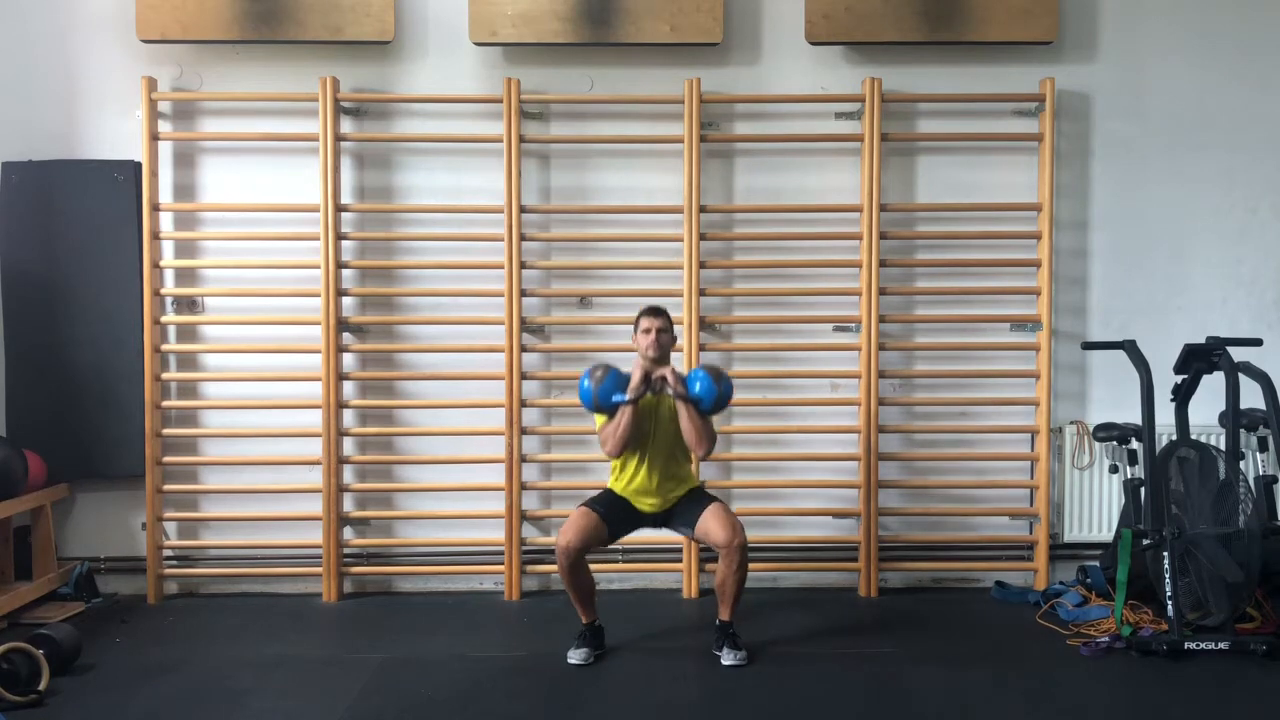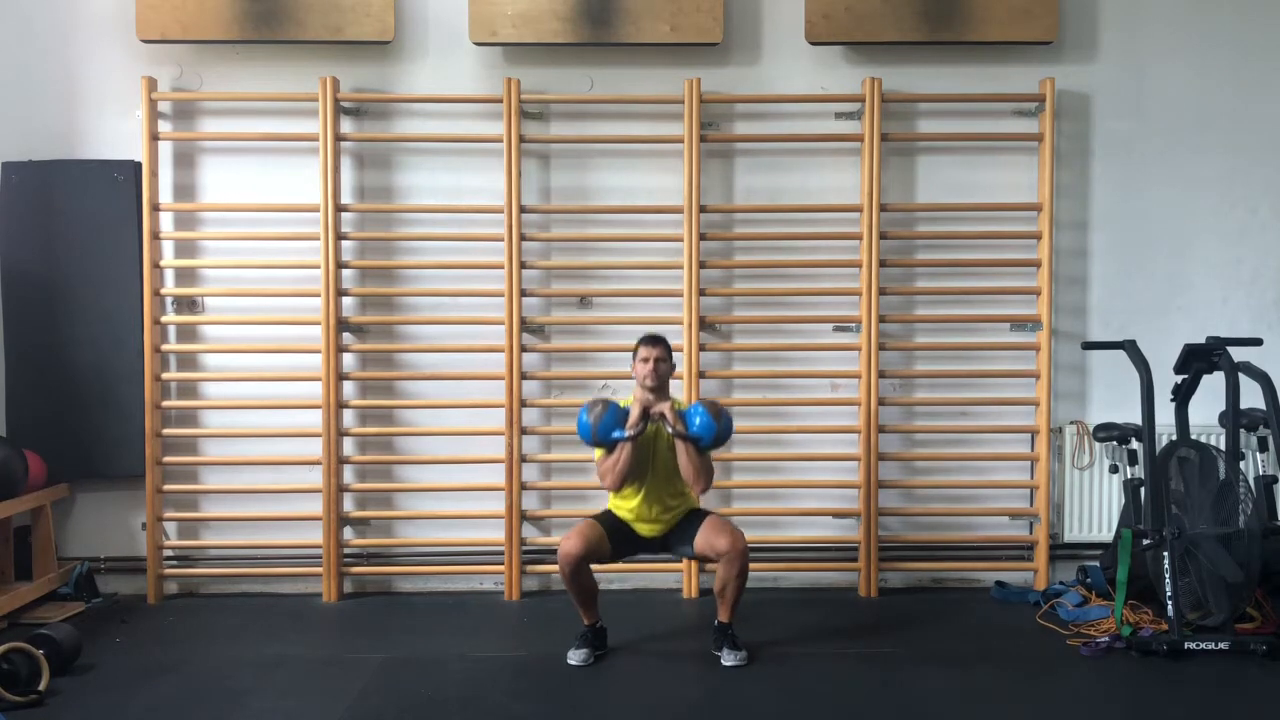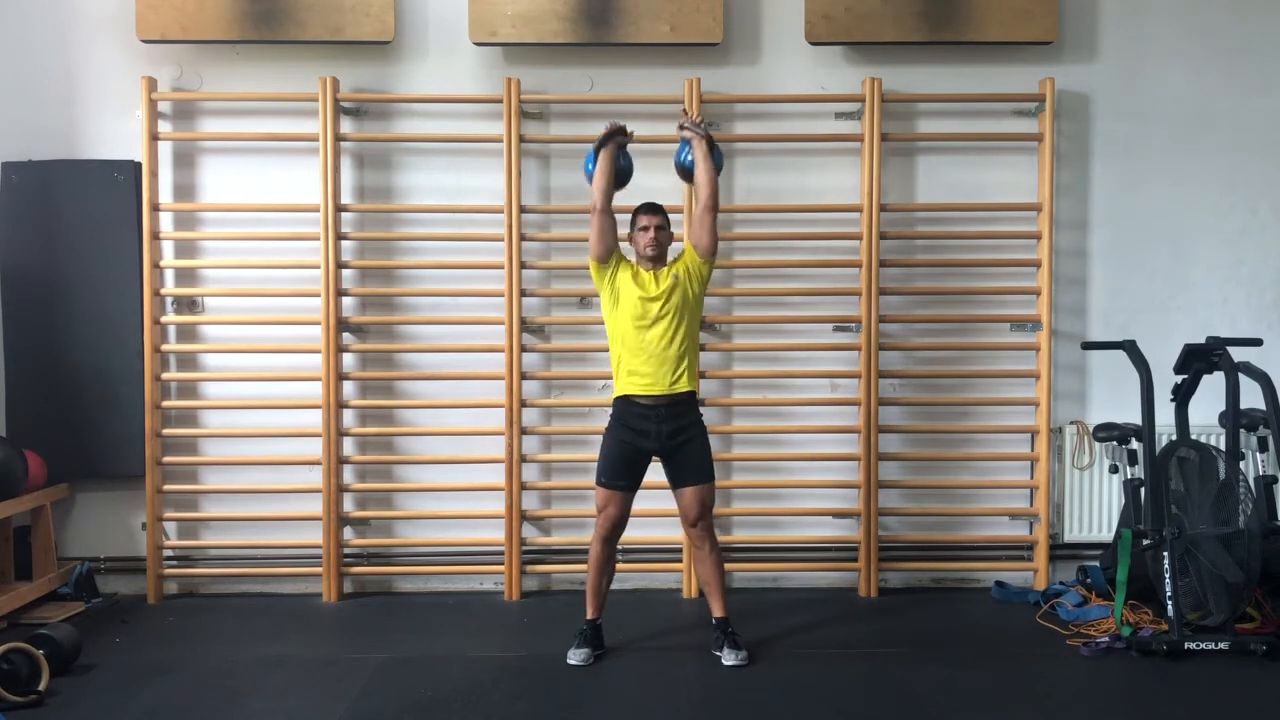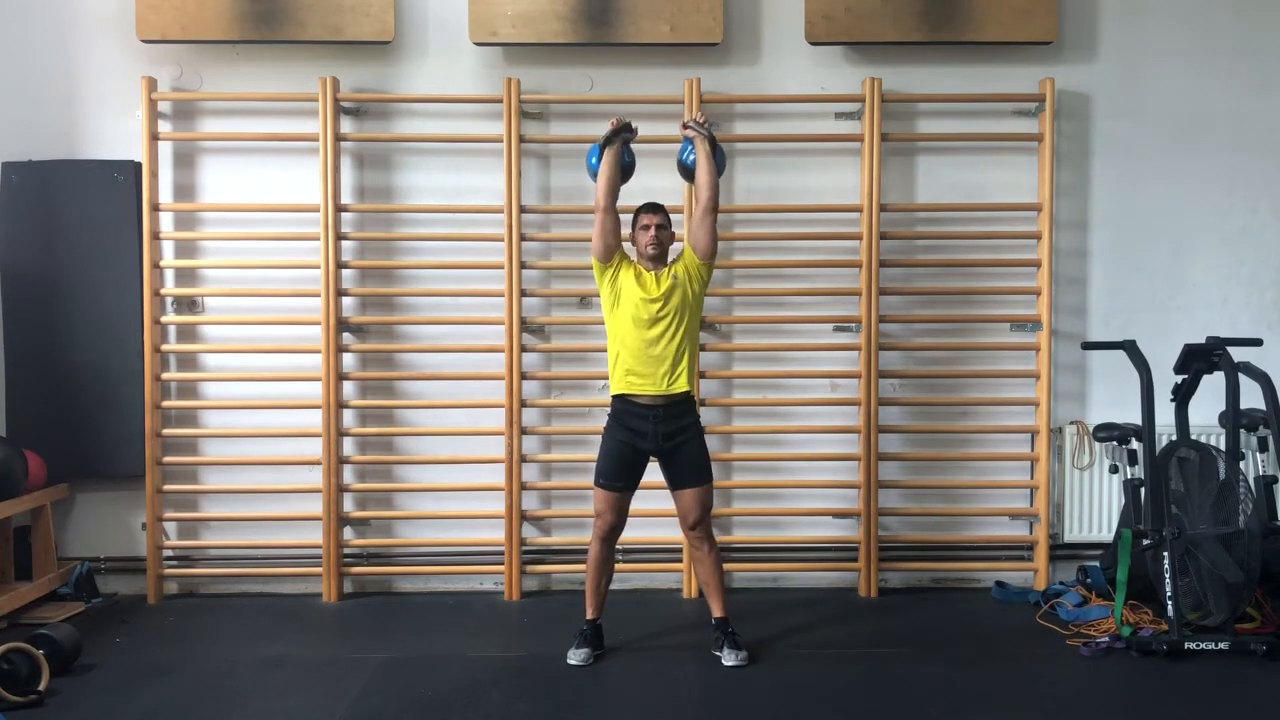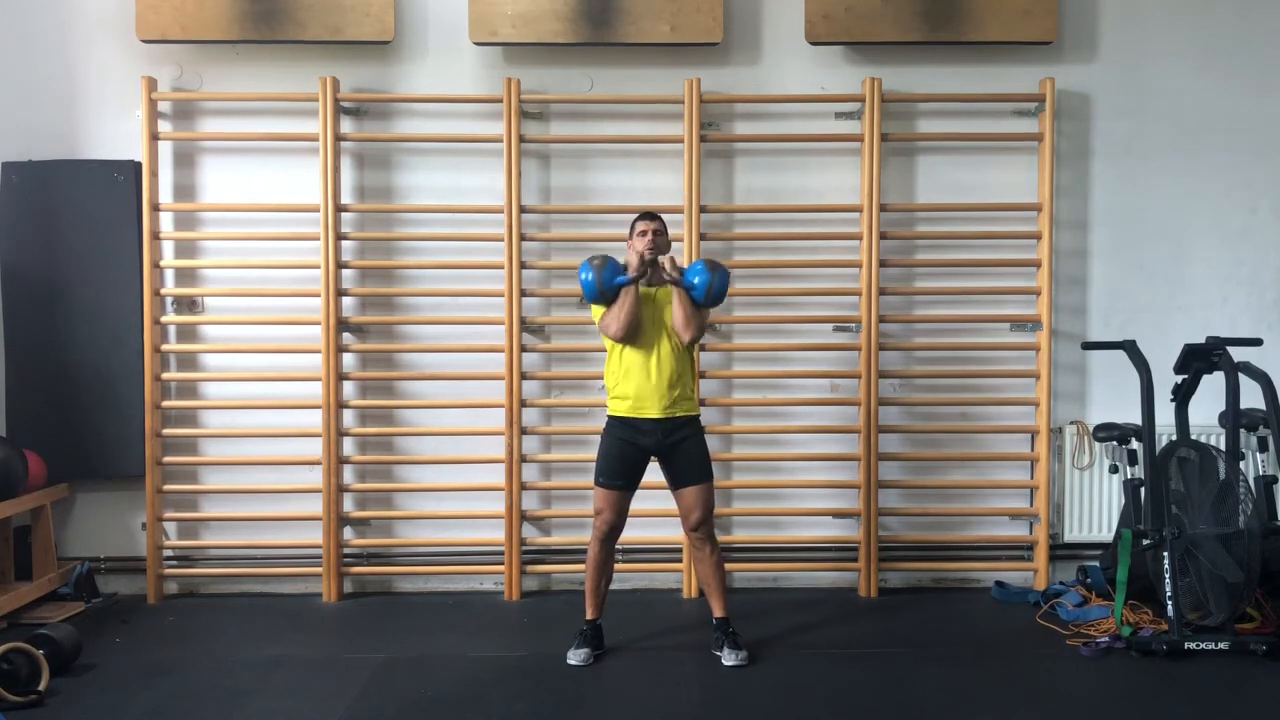
dt=0.7s
person 1, frame 1
left shoulder: (689, 387)
left elbow: (702, 449)
right elbow: (612, 449)
left wrist: (679, 391)
right wrist: (633, 390)
left hip: (679, 496)
right hip: (625, 497)
left knee: (733, 539)
right knee: (568, 544)
left ankle: (724, 630)
right ankle: (590, 629)
person 1, frame 2
left shoulder: (687, 419)
left elbow: (700, 484)
right elbow: (611, 482)
left wrist: (678, 428)
right wrist: (632, 427)
left hip: (678, 519)
right hip: (624, 522)
left knee: (734, 544)
right knee: (570, 550)
left ankle: (723, 629)
right ankle: (592, 629)
person 1, frame 3
left shoulder: (689, 273)
right shoulder: (613, 275)
left elbow: (707, 205)
right elbow: (598, 209)
left wrist: (699, 142)
right wrist: (609, 149)
left hip: (682, 414)
right hip: (630, 414)
left knee: (699, 526)
right knee: (607, 528)
left ankle: (722, 627)
right ankle: (591, 628)
person 1, frame 4
left shoulder: (690, 273)
right shoulder: (615, 274)
left elbow: (707, 206)
right elbow: (603, 206)
left wrist: (701, 142)
right wrist: (613, 145)
left hip: (680, 416)
right hip: (627, 415)
left knee: (698, 527)
right knee: (605, 528)
left ankle: (721, 627)
right ankle: (591, 628)
person 1, frame 5
left shoulder: (684, 289)
right shoulder: (611, 289)
left elbow: (689, 334)
right elbow: (618, 332)
left wrist: (674, 280)
right wrist: (632, 276)
left hip: (680, 423)
right hip: (625, 422)
left knee: (700, 528)
right knee: (604, 529)
left ankle: (723, 628)
right ankle: (591, 628)
